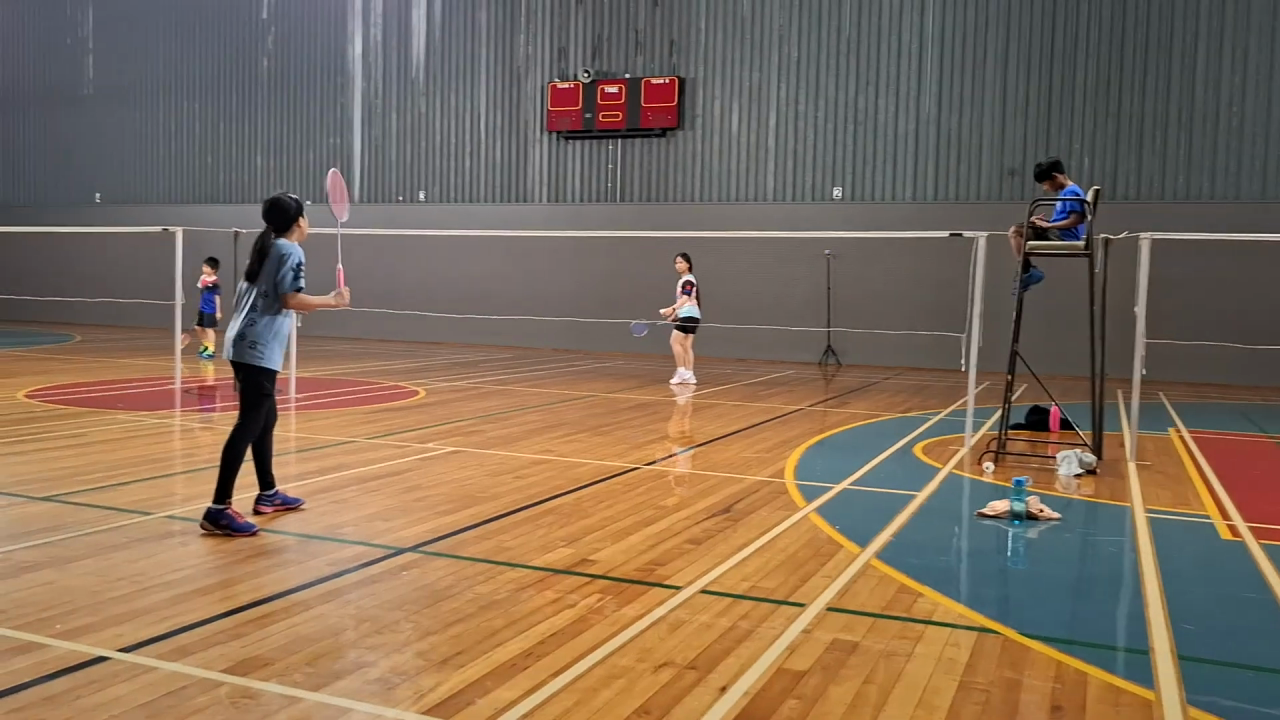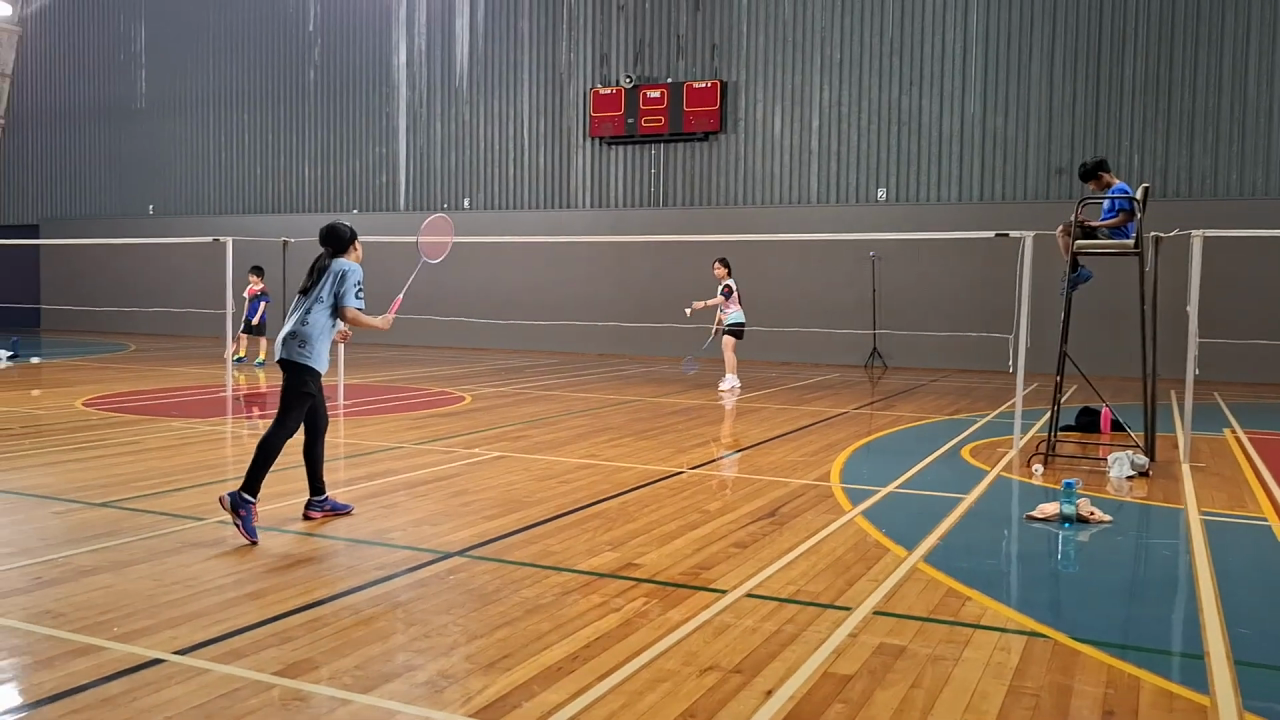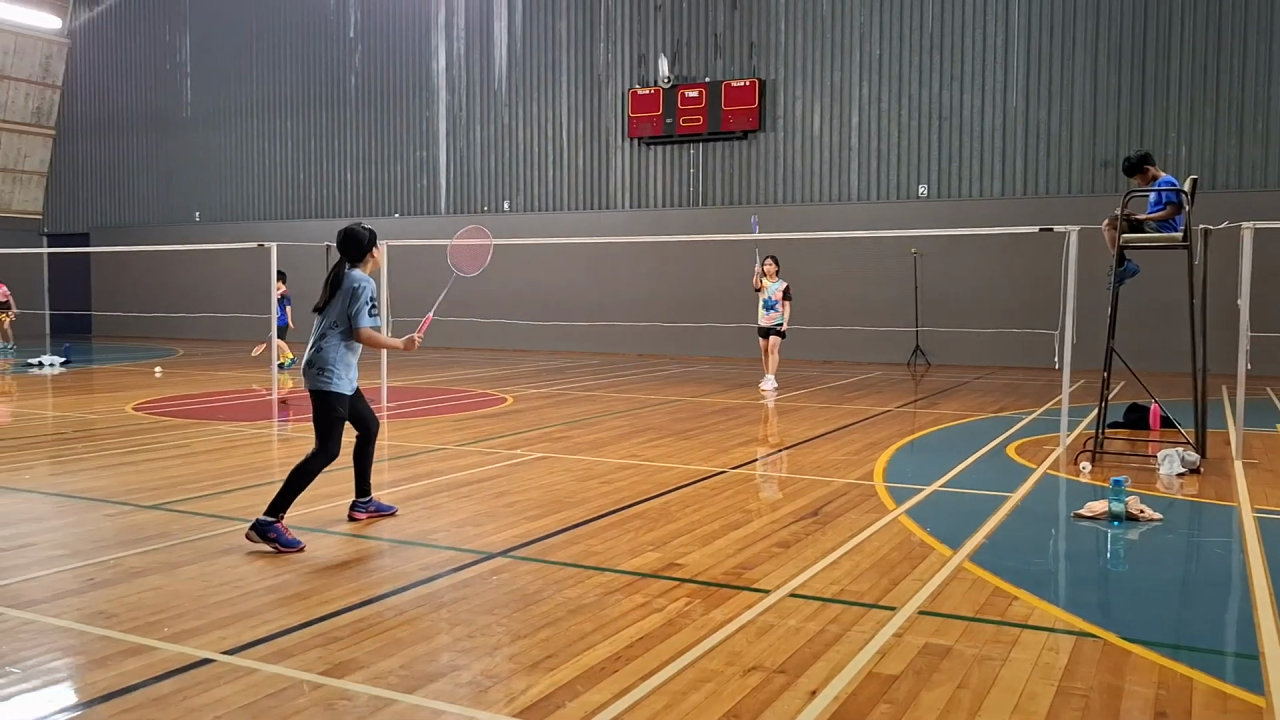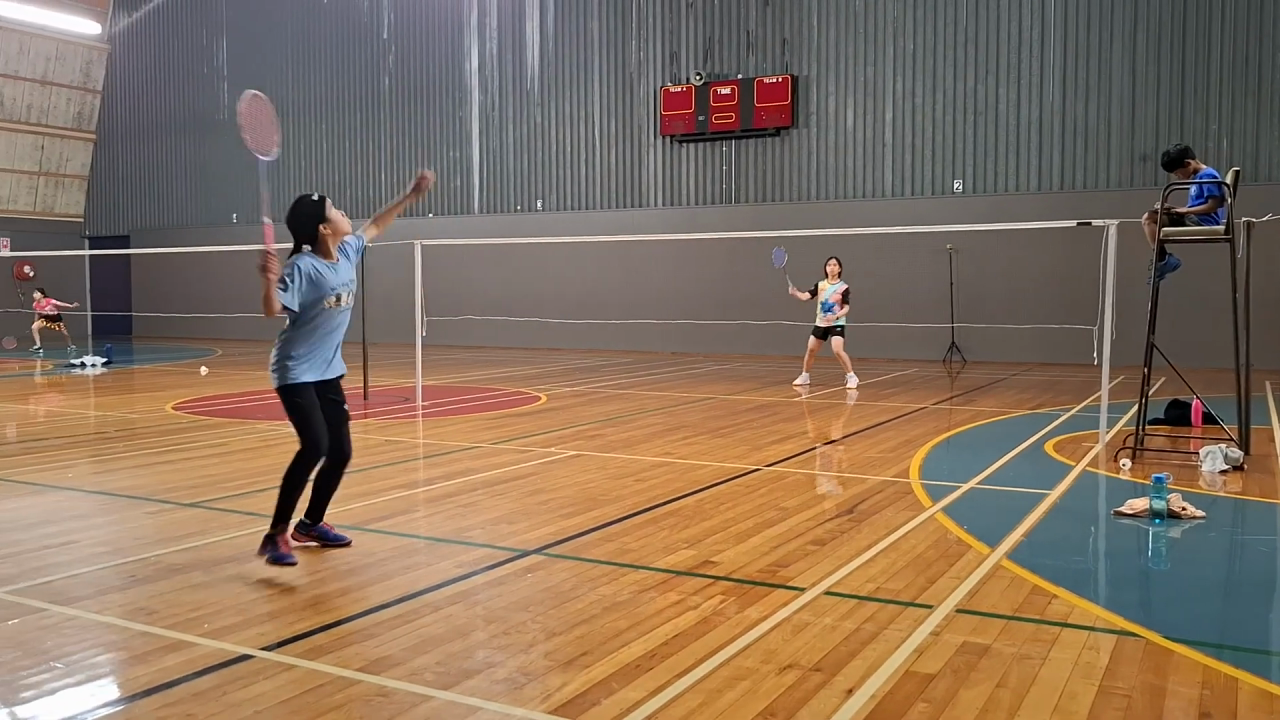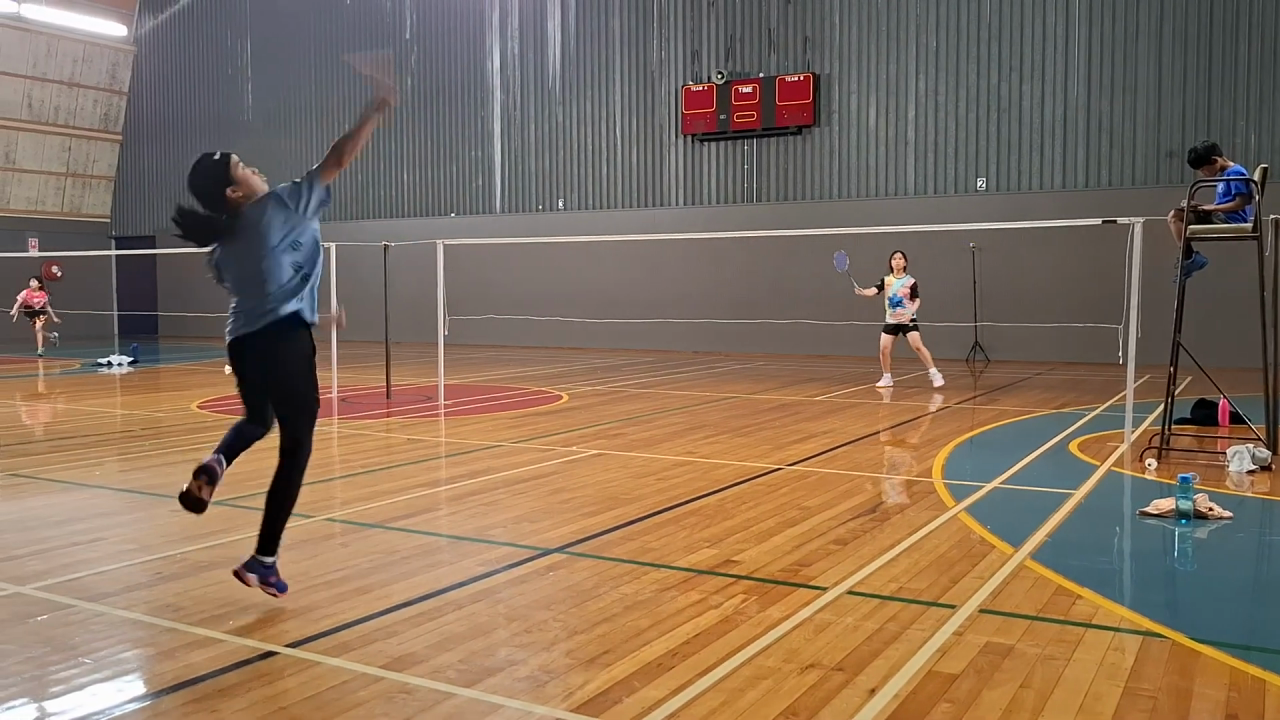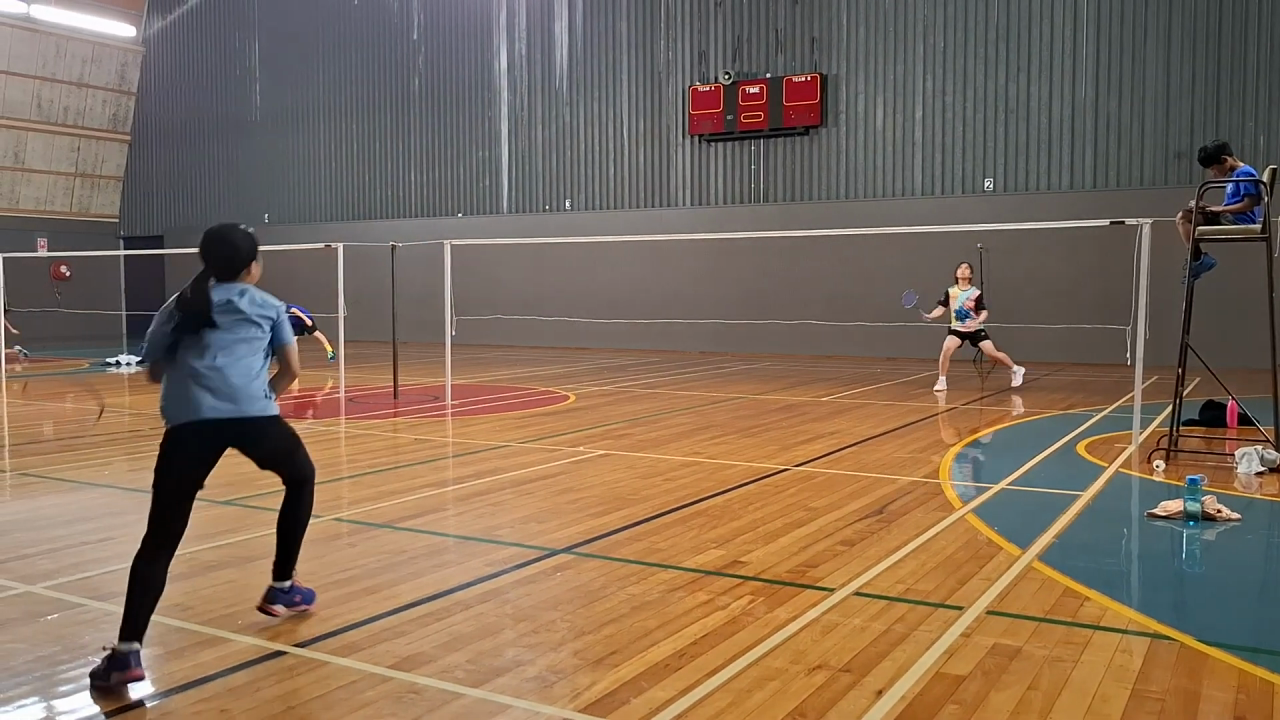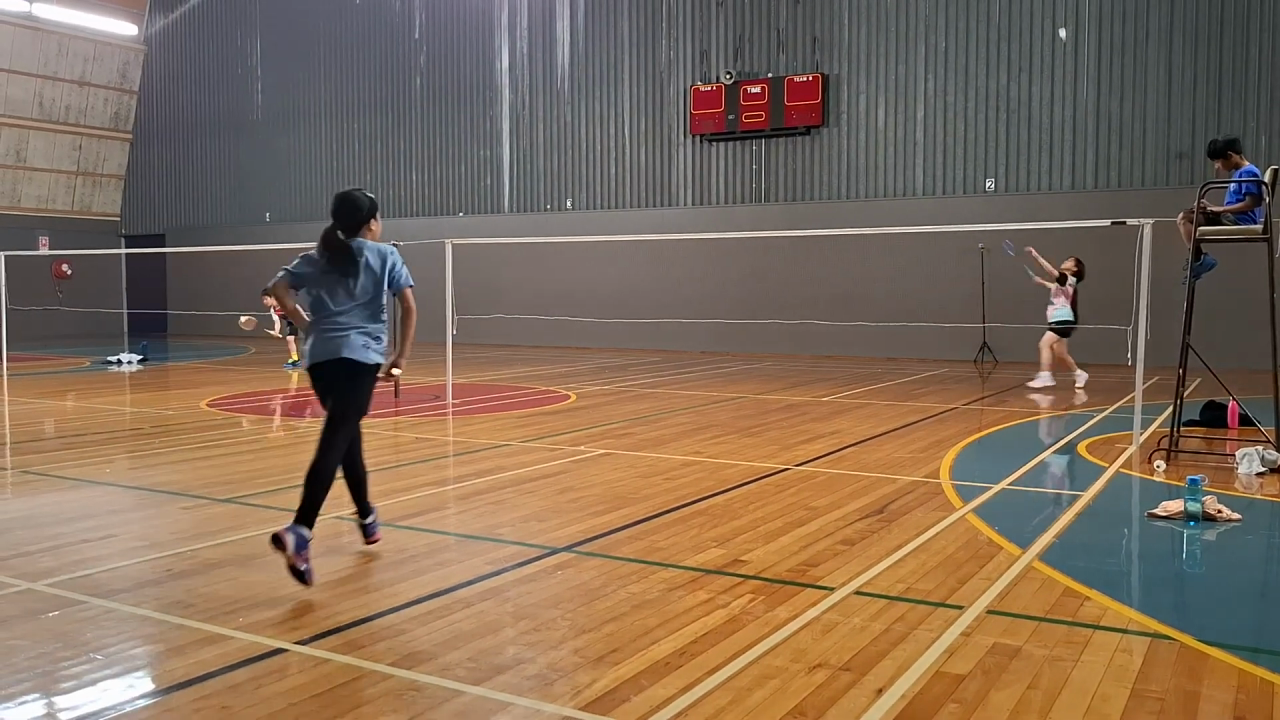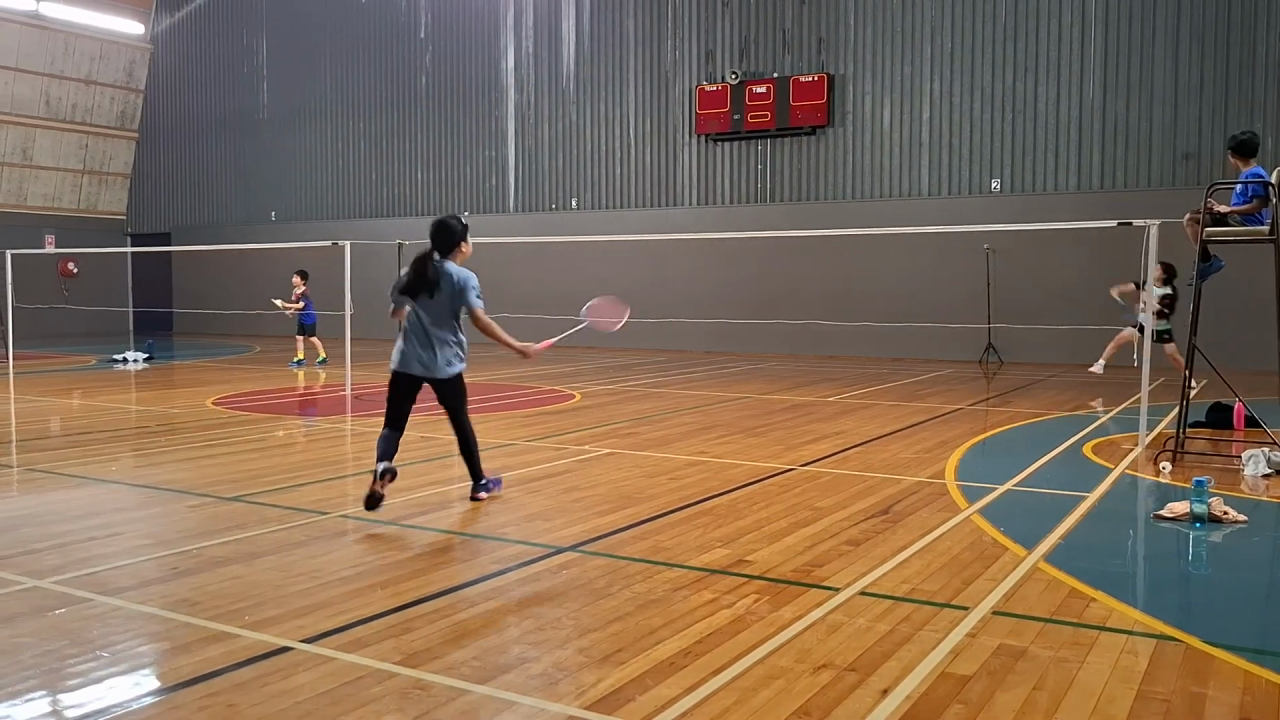
dt=0.5s
person 1, frame 1
left shoulder: (264, 249)
right shoulder: (290, 251)
left elbow: (265, 299)
right elbow: (289, 299)
left wrist: (287, 309)
right wrist: (331, 301)
left hip: (245, 344)
right hip: (258, 349)
left knee: (265, 419)
right knee: (249, 425)
left ankle: (268, 494)
right ankle: (219, 510)
person 1, frame 2
left shoulder: (323, 268)
right shoulder: (350, 268)
right elbow: (348, 314)
left wrist: (332, 333)
right wrist: (379, 322)
left hip: (297, 349)
right hip: (305, 352)
left knee: (317, 424)
right knee: (286, 424)
left ankle: (318, 500)
right ankle: (244, 498)
person 1, frame 3
left shoulder: (345, 278)
right shoulder: (363, 284)
right elbow: (362, 334)
left wrist: (382, 341)
right wrist: (400, 344)
left hip: (339, 374)
right hip: (330, 374)
left knee: (369, 427)
right knee: (327, 450)
left ankle: (363, 501)
right ankle: (268, 522)
person 1, frame 4
left shoulder: (347, 253)
right shoulder: (302, 266)
left elbow: (373, 226)
right elbow: (272, 309)
left wrist: (412, 195)
right wrist: (268, 279)
left hip: (328, 369)
right hip: (297, 372)
left knee: (340, 453)
right knee: (316, 447)
left ankle: (311, 524)
right ankle: (277, 534)
person 1, frame 5
left shoulder: (222, 248)
right shoulder: (280, 204)
right elbow: (335, 162)
right wrist: (374, 112)
left hip: (245, 342)
right hip: (286, 333)
left knee: (257, 420)
right knee: (296, 452)
left ankle: (214, 463)
right ankle: (263, 560)
person 1, frame 6
left shoulder: (177, 308)
right shoulder: (269, 306)
left elbow: (155, 373)
right elbow: (291, 369)
left hip: (189, 421)
right hip: (253, 414)
left knee: (160, 540)
right knee: (301, 480)
left ankle: (126, 653)
right ankle: (282, 588)
person 1, frame 7
left shoulder: (315, 258)
right shoulder: (386, 255)
left elbow: (277, 288)
right elbow: (408, 306)
left wrist: (304, 322)
right wrist: (402, 353)
left hip: (320, 358)
right hip: (360, 355)
left knee: (346, 437)
right knee: (332, 447)
left ankle: (367, 518)
right ankle: (297, 532)
person 1, frame 8
left shoulder: (416, 270)
right shoulder: (464, 278)
left elbow: (397, 310)
right elbow: (480, 320)
right wrist: (517, 347)
left hip: (406, 362)
right hip: (444, 363)
left knee: (393, 426)
right knee: (460, 421)
left ankle: (383, 468)
right ankle: (480, 483)
